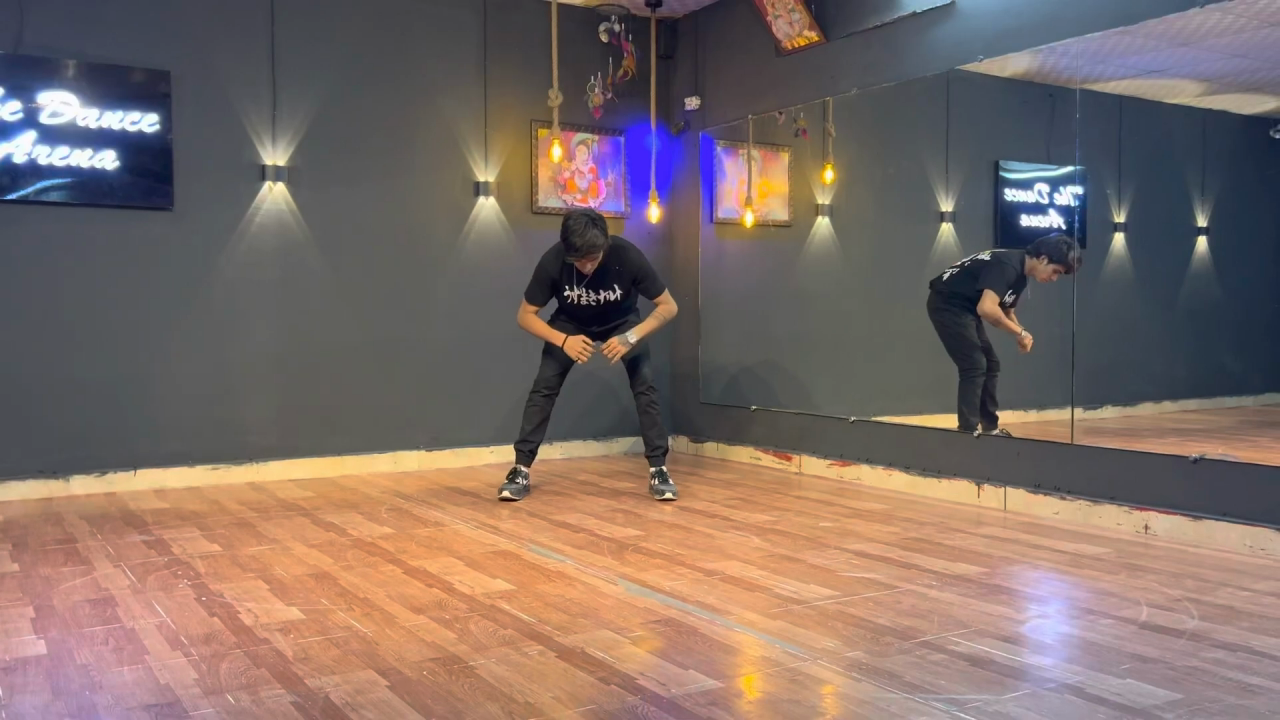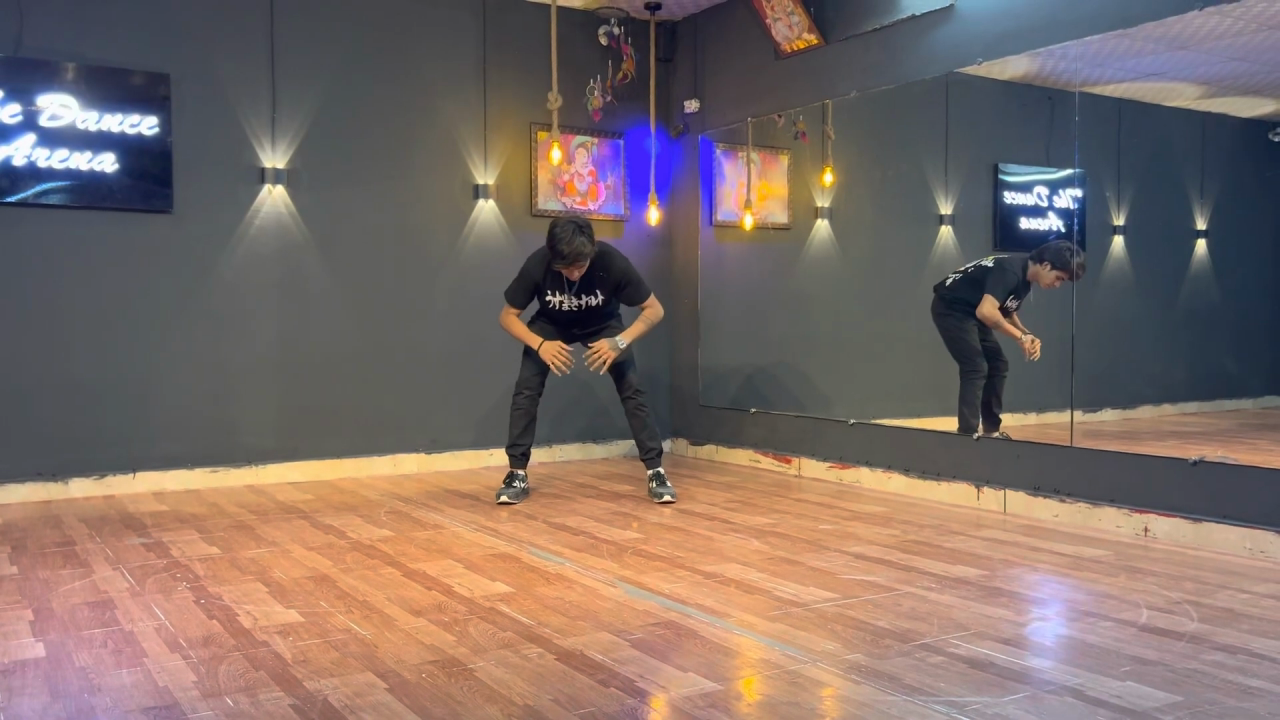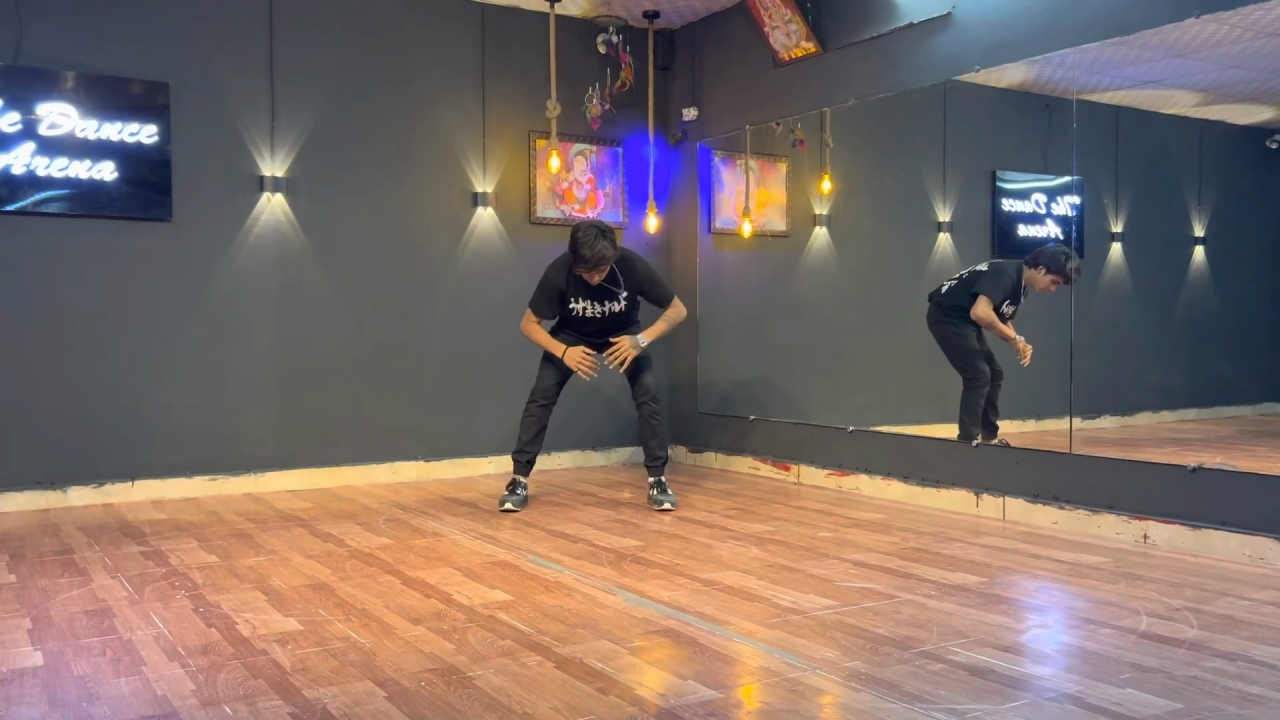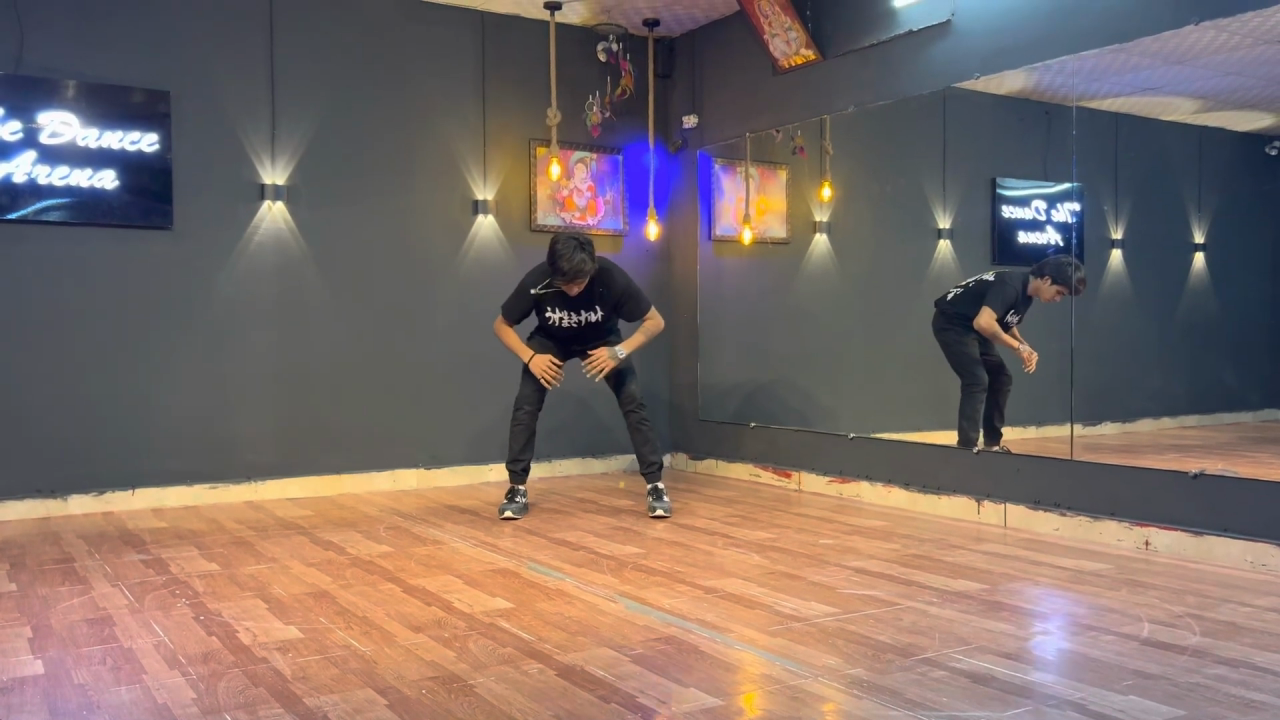
dt=0.5s
person 1, frame 1
left shoulder: (627, 256)
right shoulder: (552, 261)
left elbow: (668, 306)
right elbow: (525, 315)
left wrist: (630, 337)
right wrist: (563, 340)
left hip: (622, 322)
right hip: (570, 325)
left knee: (645, 387)
right knee: (544, 387)
left ankle: (659, 469)
right ankle: (521, 469)
person 1, frame 2
left shoulder: (613, 262)
right shoulder: (537, 265)
left elbow: (654, 310)
right elbow: (508, 315)
left wrist: (621, 341)
right wrist: (539, 345)
left hip: (604, 326)
right hip: (551, 326)
left knee: (631, 390)
right knee: (526, 389)
left ankle: (655, 471)
right ankle: (517, 473)
person 1, frame 3
left shoulder: (633, 266)
right shoulder: (558, 272)
left elbow: (677, 310)
right elbow: (529, 323)
left wrist: (642, 340)
right wrist: (563, 352)
left hip: (623, 334)
right hip: (570, 335)
left knee: (647, 397)
right knee: (541, 396)
left ankle: (657, 479)
right ankle: (519, 480)
person 1, frame 4
left shoulder: (612, 278)
right shoulder: (536, 281)
left elbow: (655, 321)
right elbow: (501, 324)
left wrist: (620, 352)
right wrist: (529, 357)
left hip: (602, 342)
right hip: (550, 342)
left knee: (633, 402)
right knee: (526, 403)
left ankle: (655, 485)
right ankle: (517, 487)
person 2, frame 1
left shoulder: (1020, 275)
right shoulder: (1007, 266)
left elbow: (1005, 312)
right elbow: (986, 308)
left wrist: (1023, 334)
right wrist: (1020, 332)
left hip: (965, 309)
right hip: (947, 305)
left knee: (990, 365)
right knee: (975, 366)
left ankle: (990, 428)
right ankle: (968, 432)
person 2, frame 2
left shoulder: (1025, 279)
right shoulder: (1010, 271)
left elbow: (1007, 313)
right elbow: (985, 311)
left wrist: (1027, 336)
right wrist: (1020, 336)
left hip: (969, 312)
right hip: (950, 309)
left knee: (998, 365)
right knee: (976, 368)
left ankle: (991, 430)
right ankle: (968, 434)
person 2, frame 3
left shoulder: (1021, 287)
right shoulder: (1004, 275)
left elbow: (1002, 321)
right elbow: (979, 312)
left wrist: (1020, 344)
right wrist: (1015, 337)
left hip: (964, 321)
right hip: (946, 317)
left knee: (993, 374)
right knee: (979, 376)
left ankle: (989, 437)
right ankle: (967, 441)
person 2, frame 4
left shoulder: (1026, 295)
right shoulder: (1011, 286)
left elbow: (1007, 326)
right elbow: (983, 322)
left wrist: (1025, 349)
right wrist: (1018, 347)
left hip: (971, 328)
right hip: (951, 324)
left knee: (1001, 379)
right knee: (977, 381)
left ankle: (992, 443)
right ankle: (967, 447)
